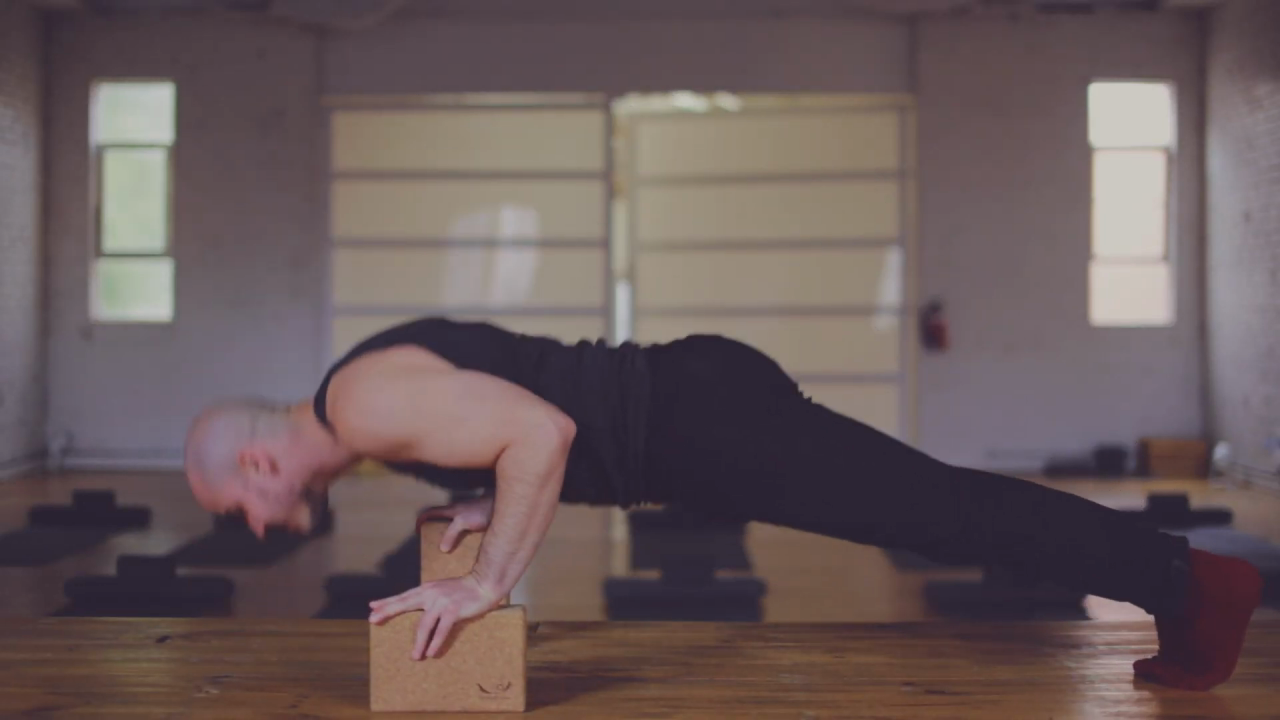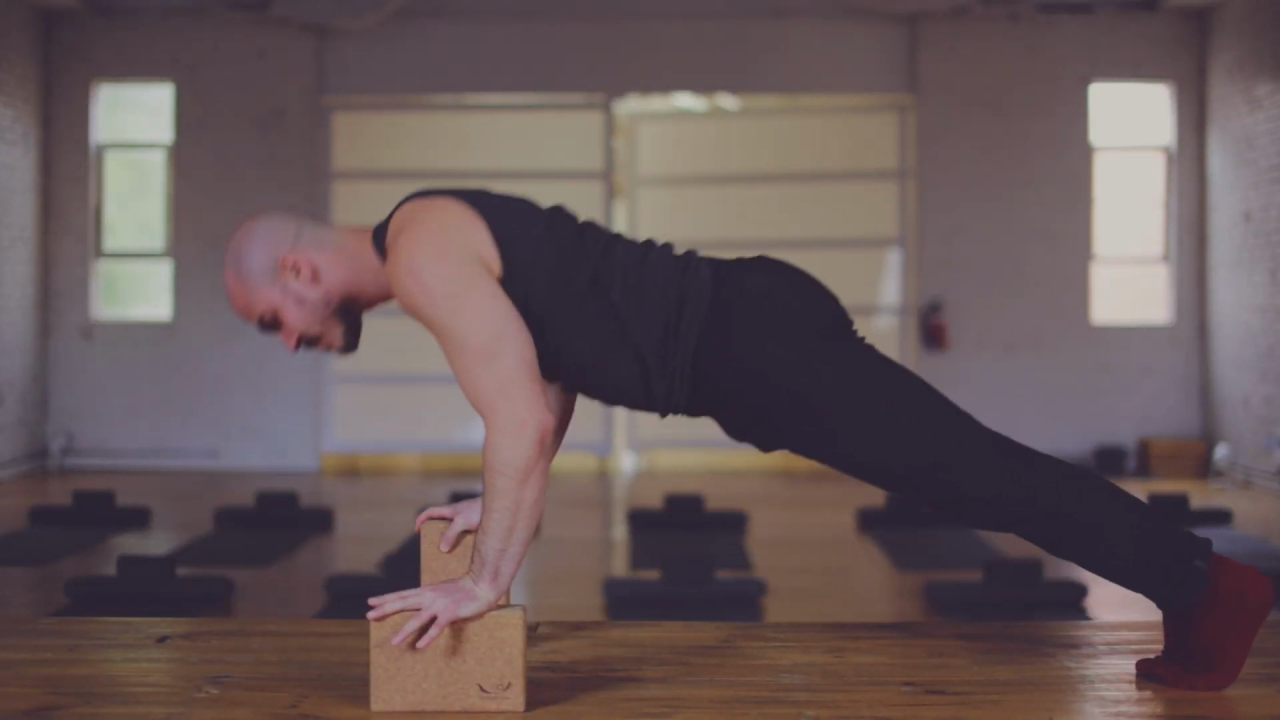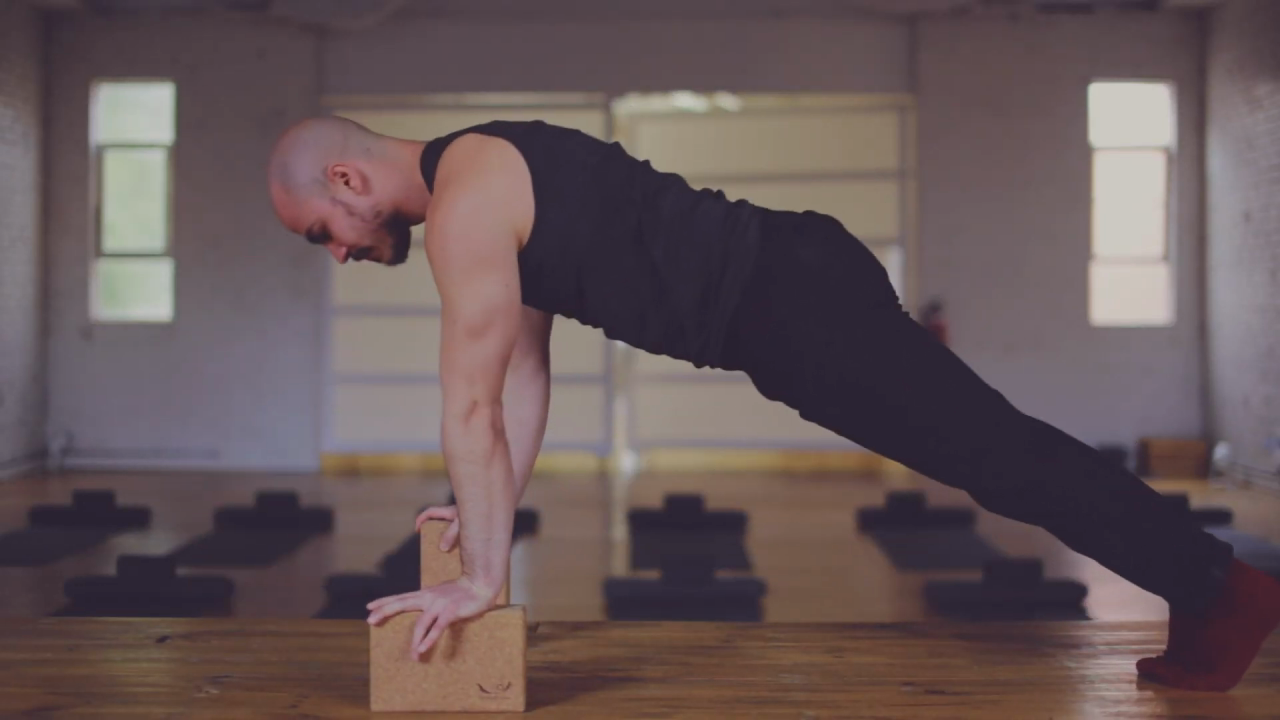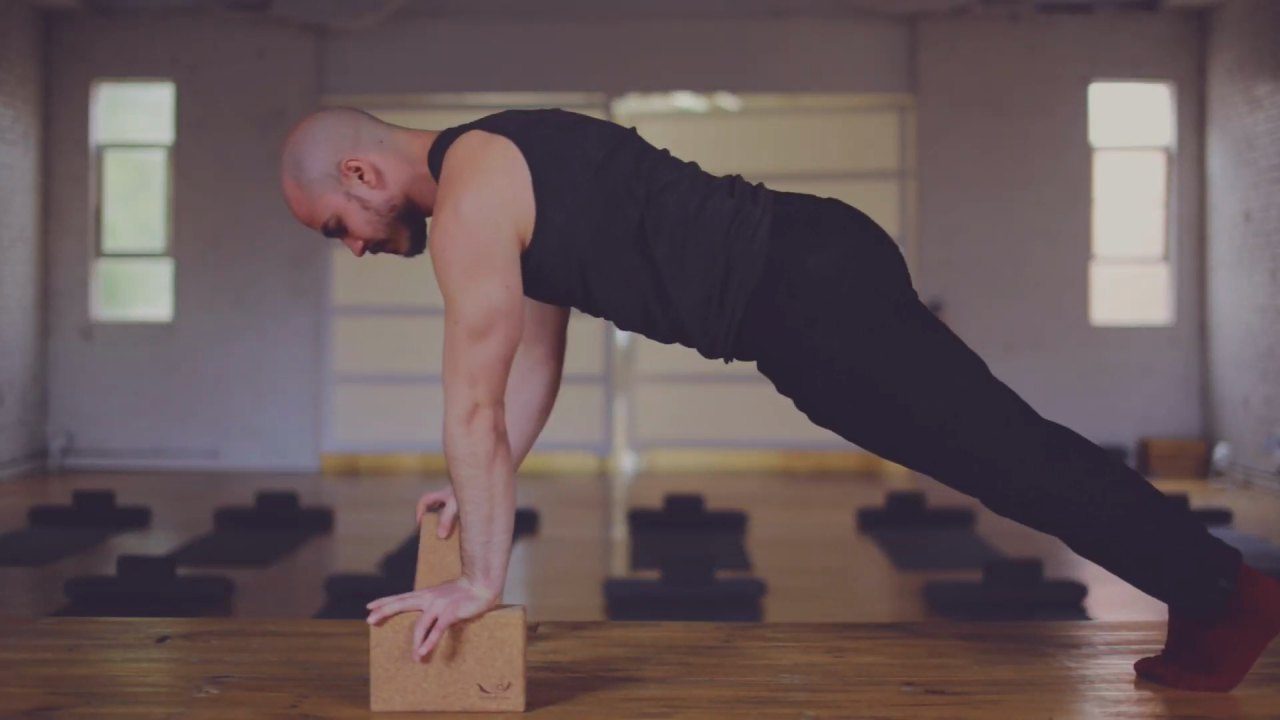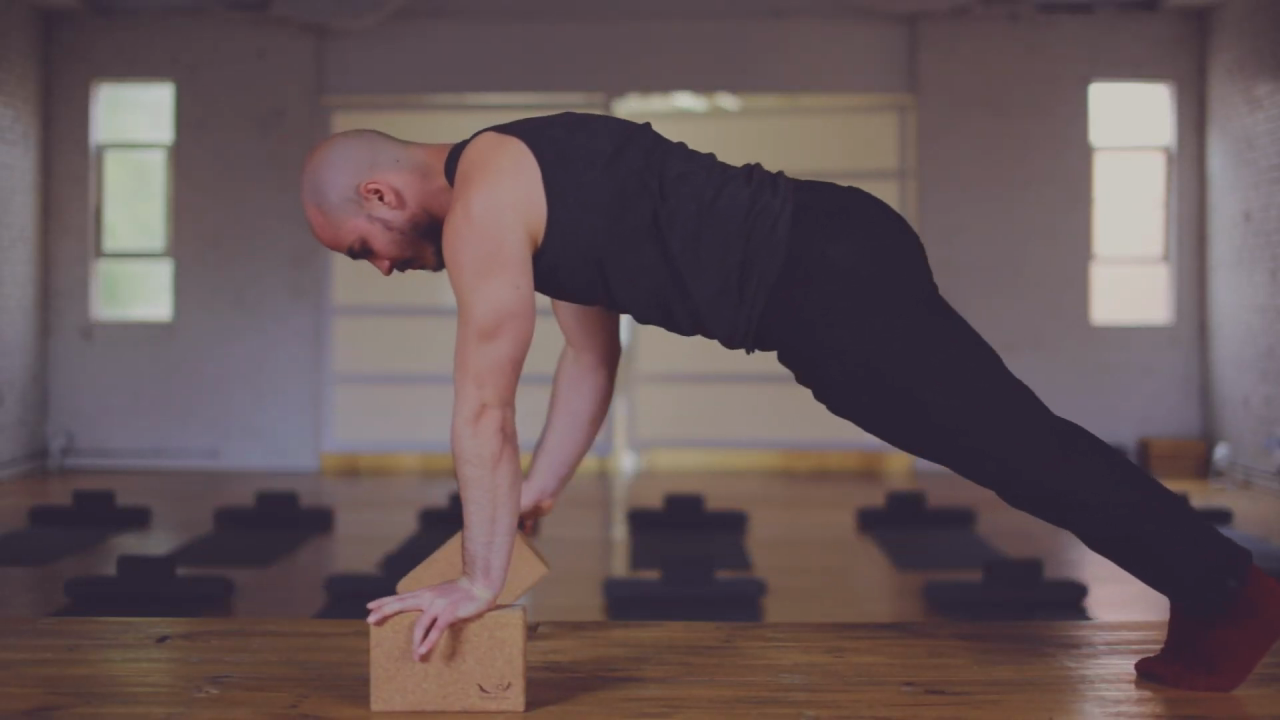
dt=0.3s
person 1, frame 1
left shoulder: (364, 408)
right shoulder: (370, 386)
left elbow: (544, 427)
left wrist: (488, 578)
right wrist: (496, 499)
left hip: (700, 423)
right hip: (690, 401)
left knee: (950, 516)
right knee: (944, 507)
left ankle: (1189, 585)
right ankle: (1180, 584)
person 1, frame 2
left shoulder: (422, 255)
right shoulder: (437, 239)
left elbow: (520, 418)
right elbow: (548, 375)
left wrist: (487, 578)
right wrist: (503, 500)
left hip: (750, 342)
right hip: (747, 329)
left knee: (976, 476)
right knee: (972, 473)
right ankle: (1194, 591)
person 1, frame 3
left shoulder: (464, 203)
right shoulder: (481, 181)
left elbow: (469, 404)
right elbow: (521, 366)
left wrist: (481, 577)
right wrist: (493, 509)
left hip: (792, 304)
right hip: (787, 281)
left knee: (999, 459)
right knee: (995, 450)
person 1, frame 4
left shoulder: (467, 202)
right shoulder: (501, 168)
left elbow: (472, 401)
right elbow: (538, 345)
left wrist: (481, 576)
right wrist: (481, 494)
left hip: (807, 298)
right hip: (811, 265)
left knee: (1010, 460)
right knee: (1008, 450)
person 1, frame 5
left shoulder: (482, 203)
right shoulder: (523, 178)
left elbow: (482, 405)
right elbow: (591, 352)
left wrist: (481, 577)
right wrist: (531, 492)
left hip: (825, 284)
right hip: (830, 251)
left knee: (1021, 454)
right knee: (1021, 446)
